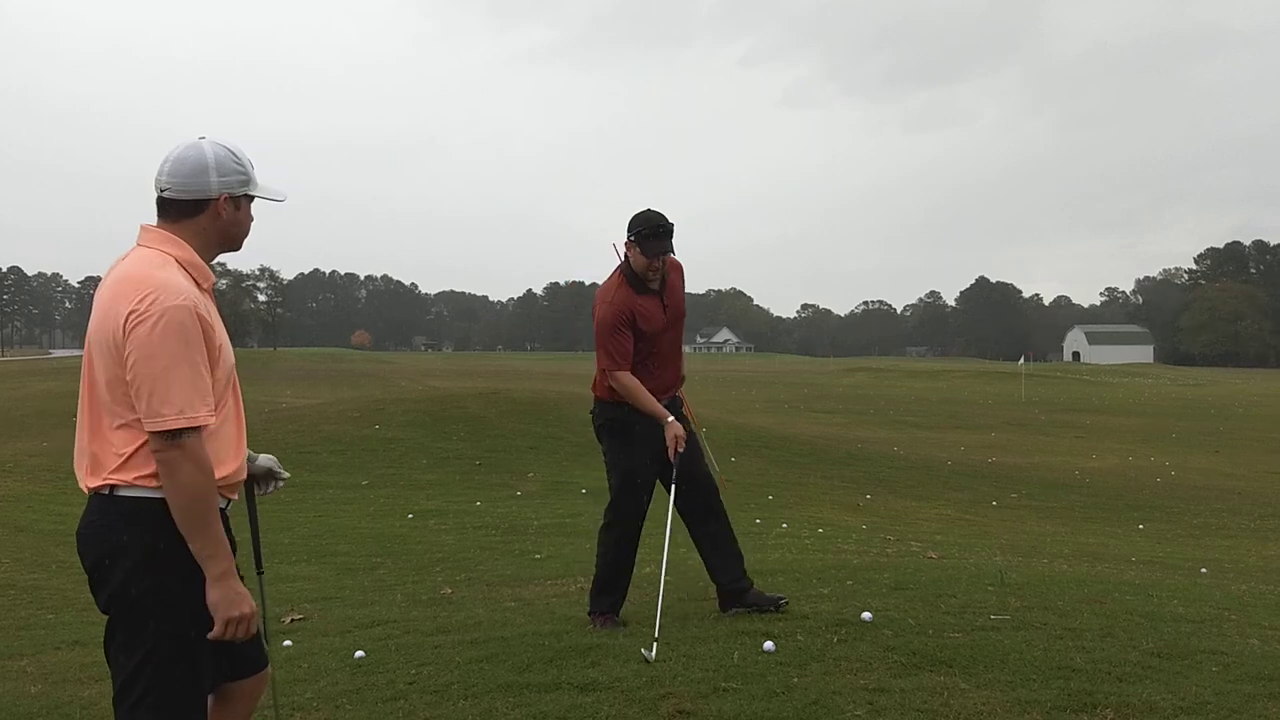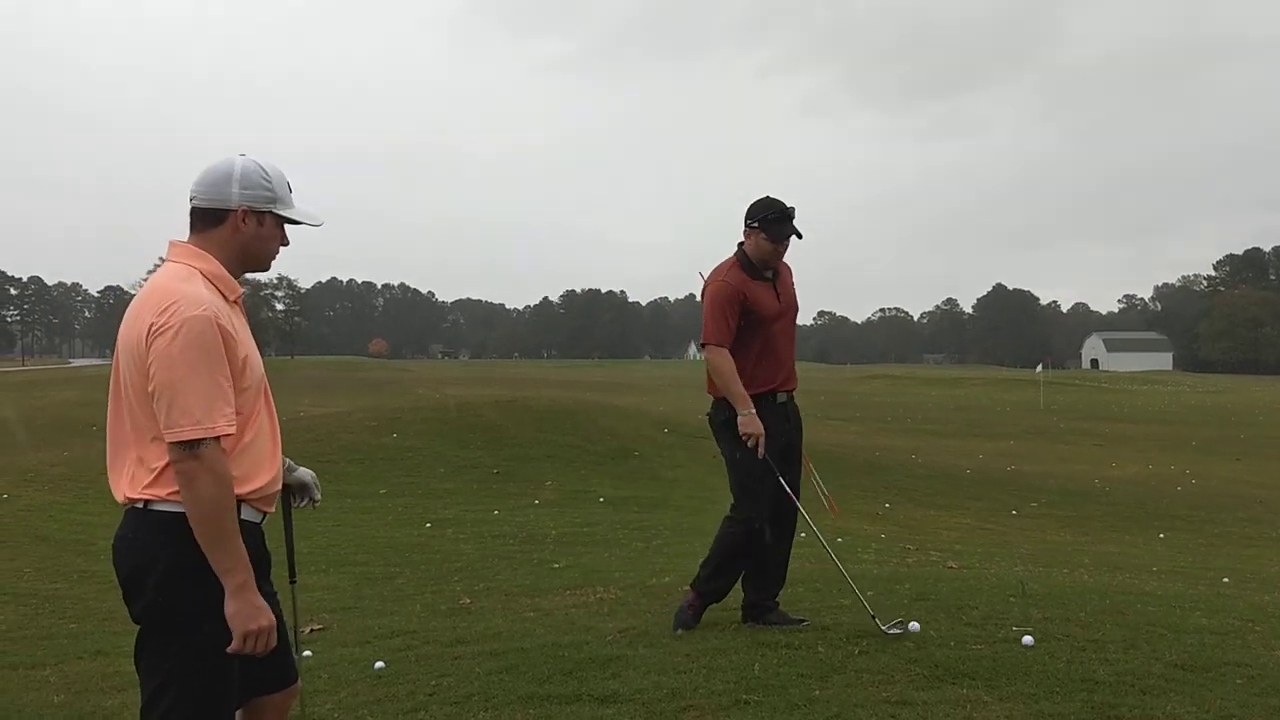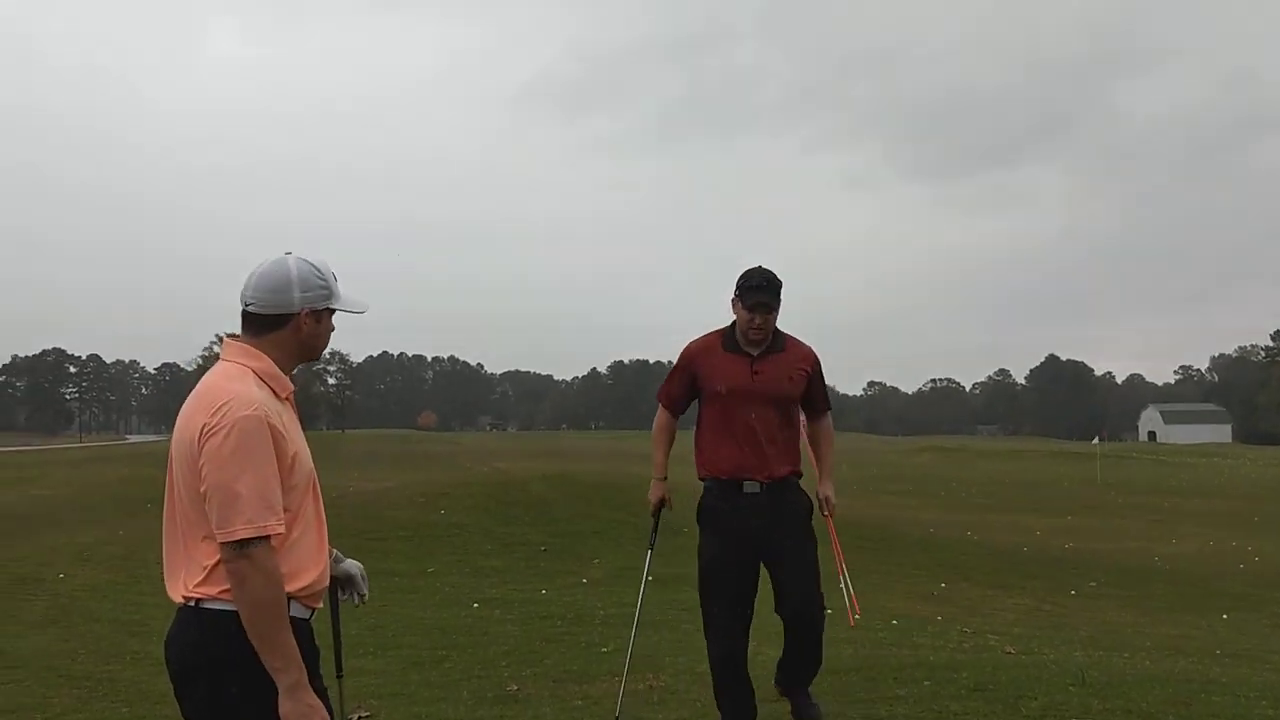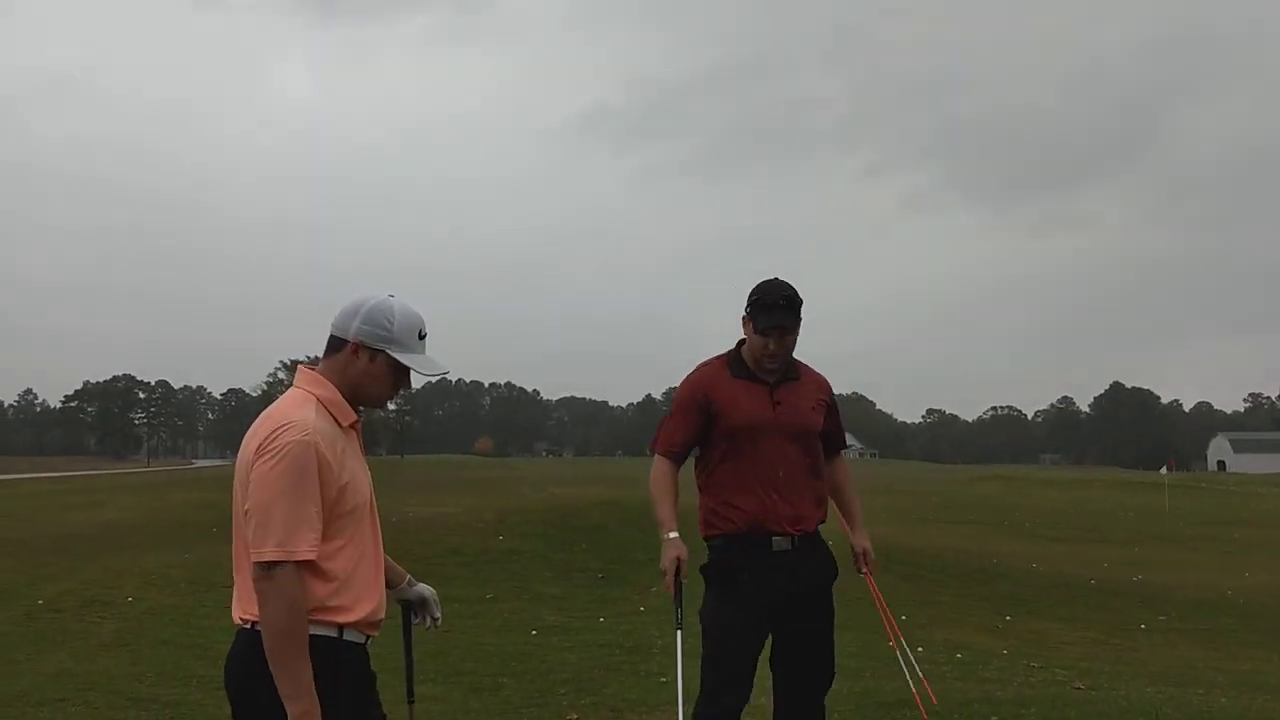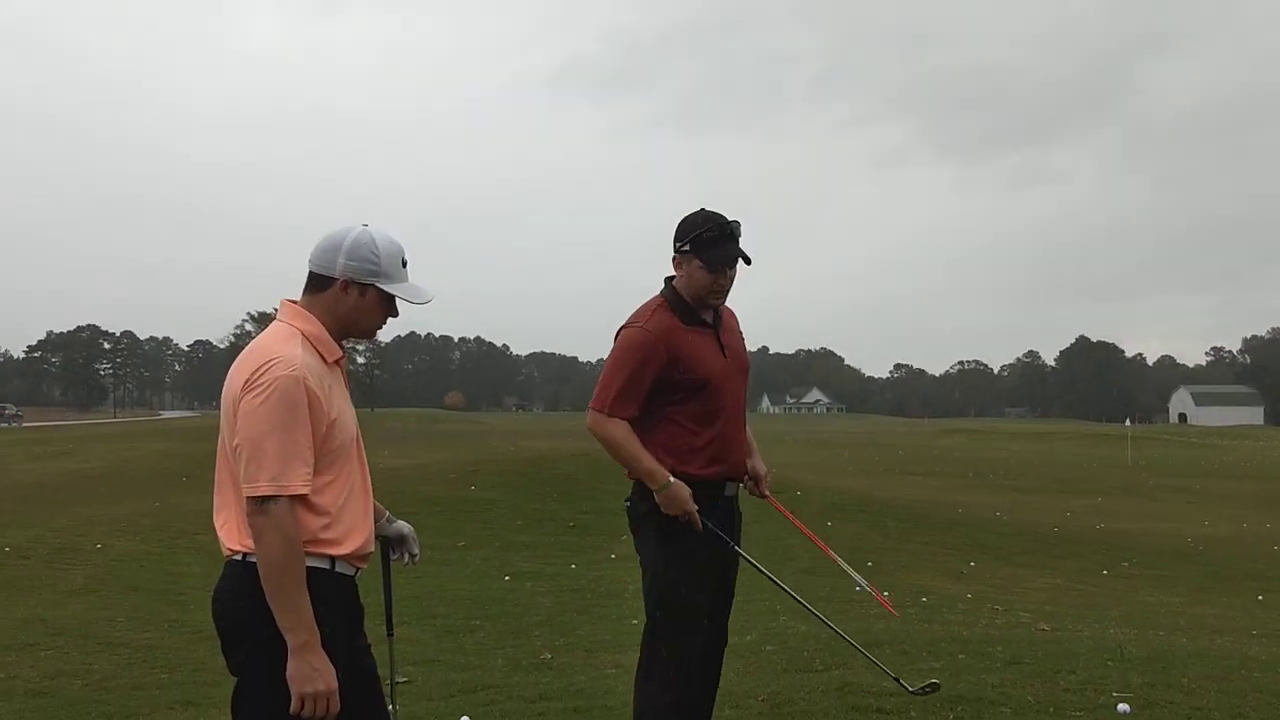
dt=1s
person 1, frame 1
left shoulder: (159, 275)
right shoulder: (168, 296)
right elbow: (175, 447)
left wrist: (238, 459)
right wrist: (221, 575)
left hip: (169, 523)
right hip: (153, 530)
person 1, frame 2
left shoulder: (202, 295)
right shoulder: (191, 308)
right elbow: (194, 458)
left wrist: (275, 467)
right wrist: (239, 588)
left hip: (211, 535)
right hip: (188, 548)
person 1, frame 3
left shoulder: (254, 392)
right shoulder: (243, 408)
right elbow: (246, 556)
left wrist: (328, 559)
left hip: (261, 632)
right hip: (241, 642)
person 1, frame 4
left shoulder: (334, 424)
right shoulder: (298, 433)
right elbow: (275, 577)
left wrist: (401, 582)
left hip: (331, 657)
right hip: (293, 665)
person 1, frame 5
left shoulder: (316, 357)
right shoulder: (284, 367)
right elbow: (268, 510)
left wrist: (381, 519)
right wrist: (303, 647)
left hip: (322, 591)
right hip: (283, 602)
person 2, frame 1
left shoulder: (673, 273)
right shoulder: (613, 302)
right elbow: (618, 375)
right wrist: (664, 420)
left hip: (668, 408)
right hip: (625, 417)
left knee: (703, 500)
right knee: (626, 513)
left ankle: (735, 589)
right ankle: (604, 607)
person 2, frame 2
left shoulder: (782, 273)
right shoulder: (726, 283)
right elbow: (715, 351)
right wrist: (746, 411)
left hip: (784, 408)
right hip: (745, 415)
left knee: (782, 511)
right knee: (751, 512)
left ankle: (761, 603)
right ankle: (701, 593)
person 2, frame 3
left shoulder: (802, 357)
right shoulder: (700, 353)
left elbow: (819, 416)
right elbow: (667, 412)
left wrist: (826, 479)
right wrist: (659, 477)
left hip: (784, 499)
right hip: (724, 502)
left knee: (805, 606)
right knee: (725, 620)
person 2, frame 4
left shoulder: (816, 387)
right shoulder: (706, 383)
left elbow: (832, 460)
right elbow: (665, 459)
left wrist: (857, 528)
right wrist: (671, 534)
left hip: (807, 558)
right hip: (737, 559)
person 2, frame 5
left shoulder: (726, 319)
right shoulder: (650, 331)
right elbow: (604, 420)
left wrist: (749, 453)
right wrist: (662, 482)
left hip: (721, 502)
right hip: (674, 510)
left knee: (709, 642)
right knee: (675, 644)
